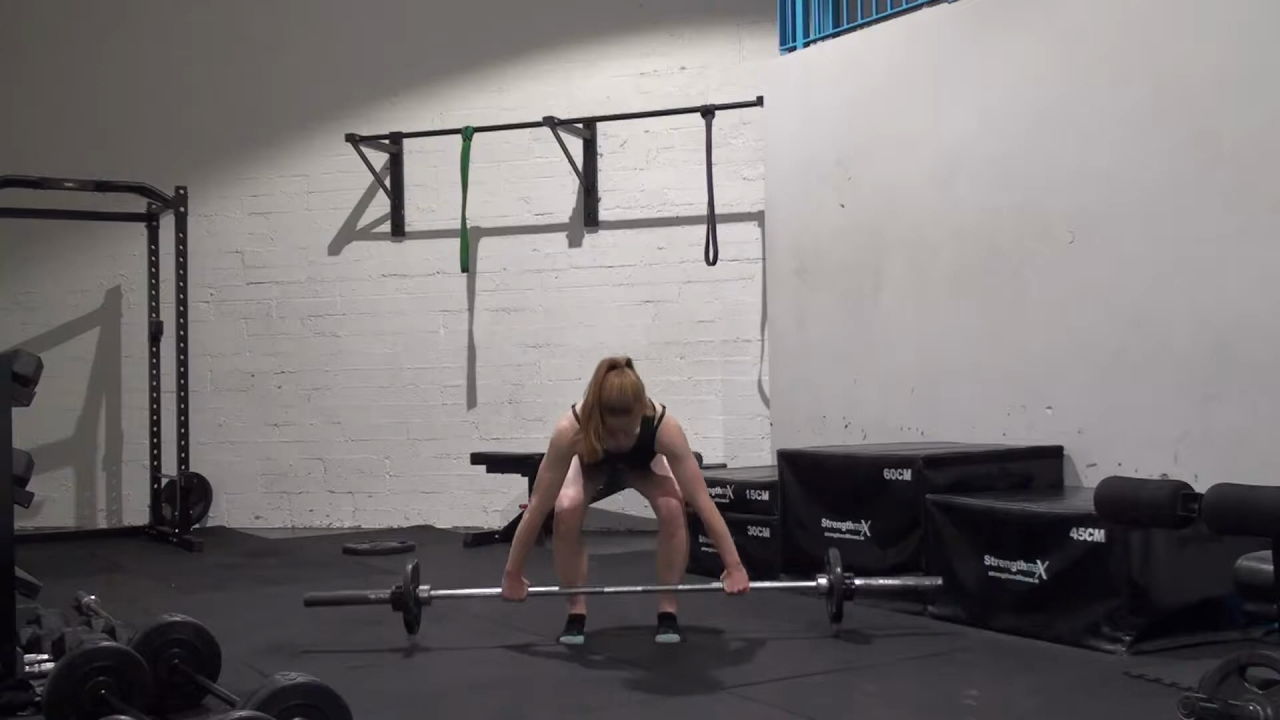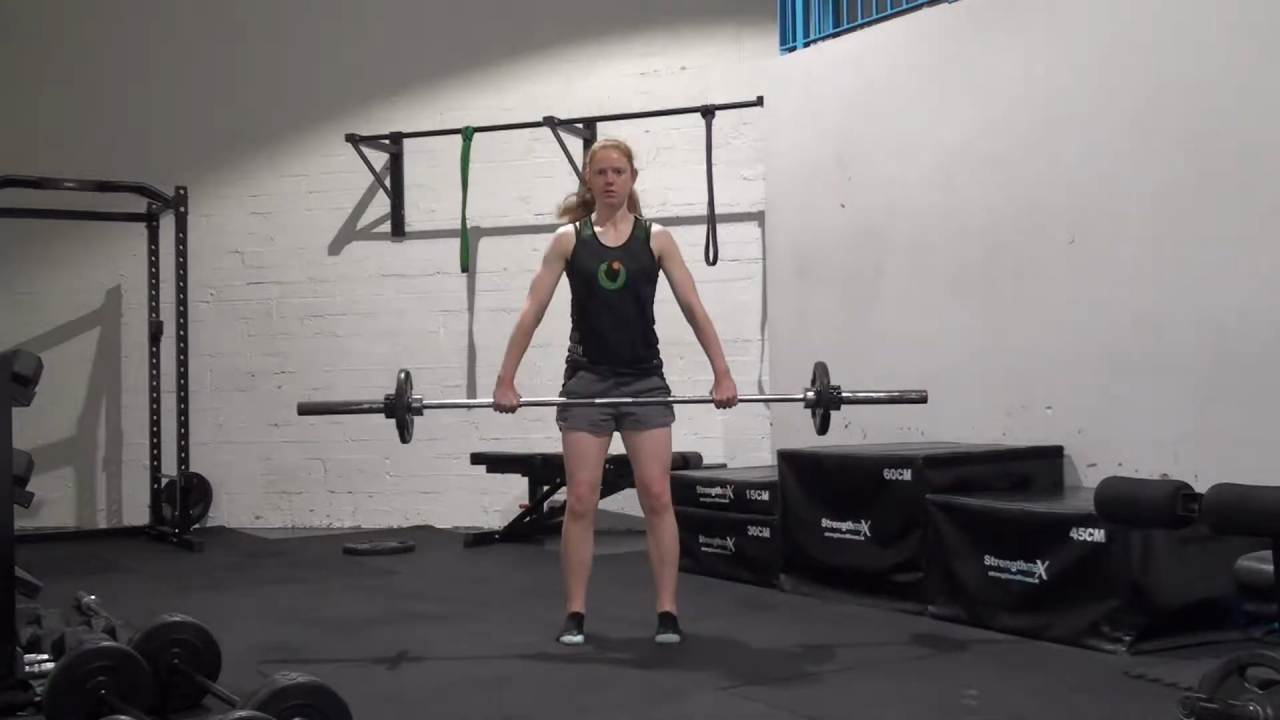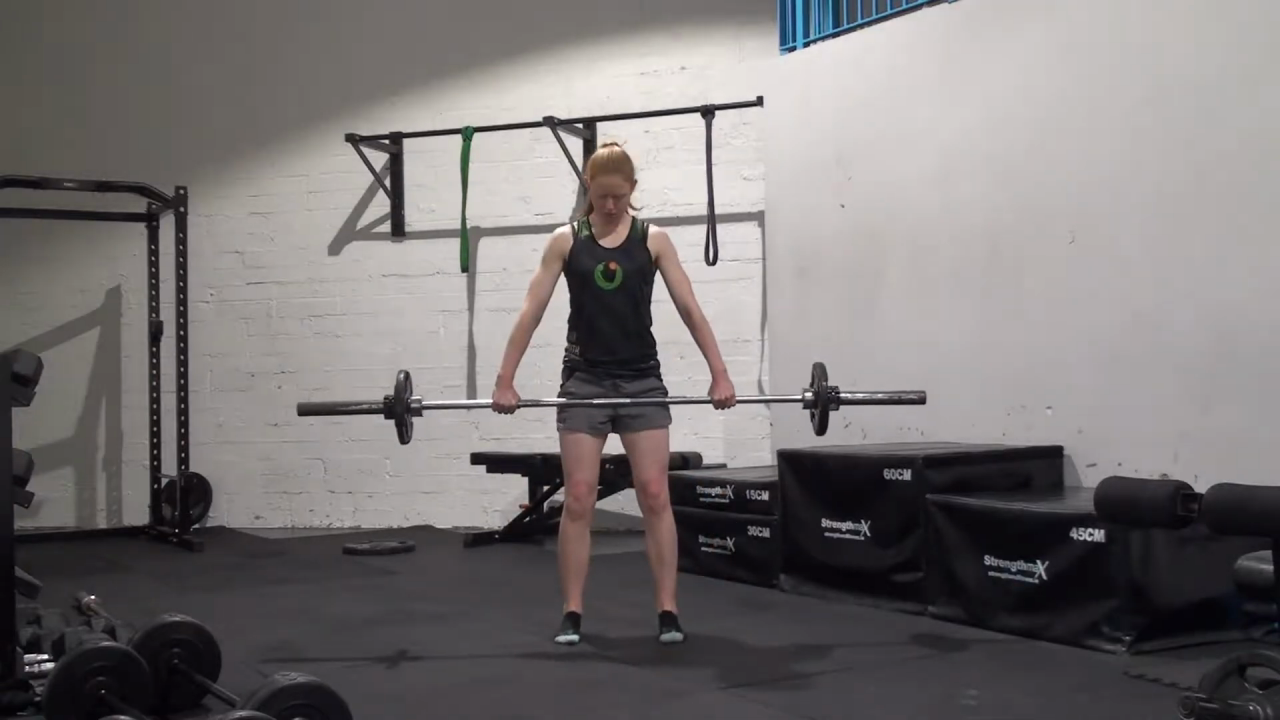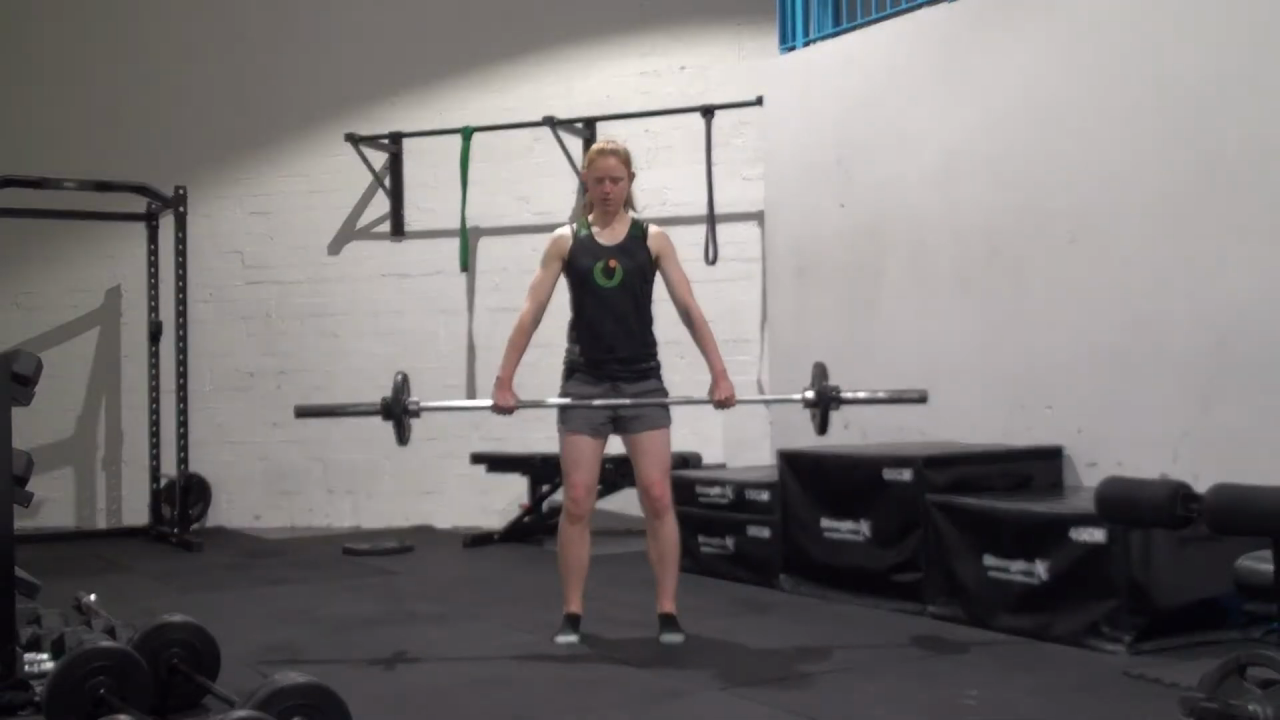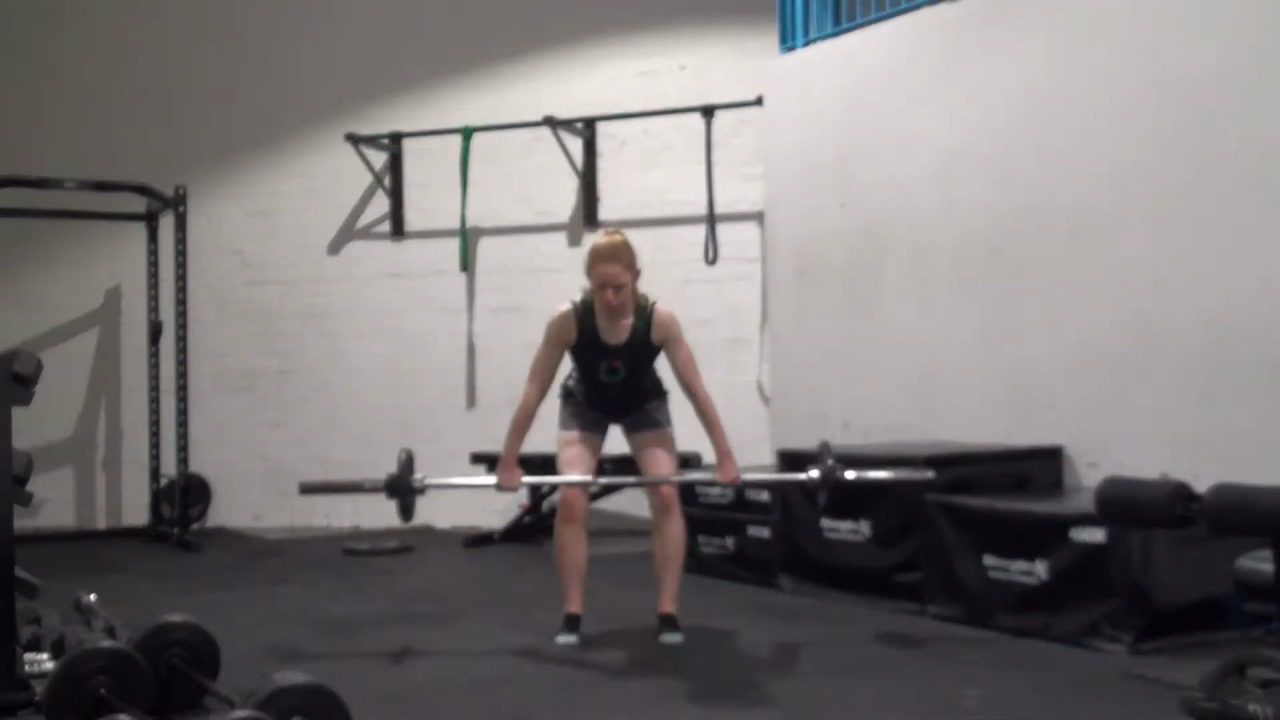
dt=1s
person 1, frame 1
left shoulder: (664, 427)
right shoulder: (570, 430)
left elbow: (702, 501)
right elbow: (537, 506)
left wrist: (734, 566)
right wrist: (512, 573)
left hip: (645, 462)
right hip: (590, 461)
left knee: (672, 509)
right knee: (566, 512)
left ankle: (667, 612)
right ankle: (576, 613)
person 1, frame 2
left shoulder: (656, 237)
right shoulder: (568, 239)
left elbow: (693, 308)
right elbow: (532, 311)
left wrist: (722, 373)
right wrist: (505, 379)
left hip: (644, 379)
right hip: (587, 379)
left knee: (657, 496)
right knee: (580, 500)
left ankle: (668, 611)
right ankle: (575, 614)
person 1, frame 3
left shoulder: (654, 239)
right shoulder: (566, 240)
left elbow: (690, 309)
right elbow: (531, 312)
left wrist: (720, 373)
right wrist: (504, 379)
left hip: (641, 379)
right hip: (584, 380)
left knee: (655, 496)
right knee: (578, 499)
left ankle: (668, 611)
right ankle: (572, 613)
person 1, frame 4
left shoulder: (653, 238)
right shoulder: (565, 240)
left elbow: (689, 308)
right elbow: (531, 312)
left wrist: (720, 373)
right wrist: (504, 379)
left hip: (642, 380)
right hip: (584, 381)
left knee: (658, 498)
right knee: (576, 501)
left ankle: (668, 612)
right ankle: (571, 614)
person 1, frame 5
left shoulder: (660, 319)
right shoulder: (567, 320)
left elbow: (696, 389)
right elbow: (534, 392)
left wrist: (724, 456)
right wrist: (508, 460)
left hip: (644, 406)
right hip: (584, 406)
left knee: (667, 496)
right knee: (571, 501)
left ankle: (668, 614)
right ankle: (571, 616)
